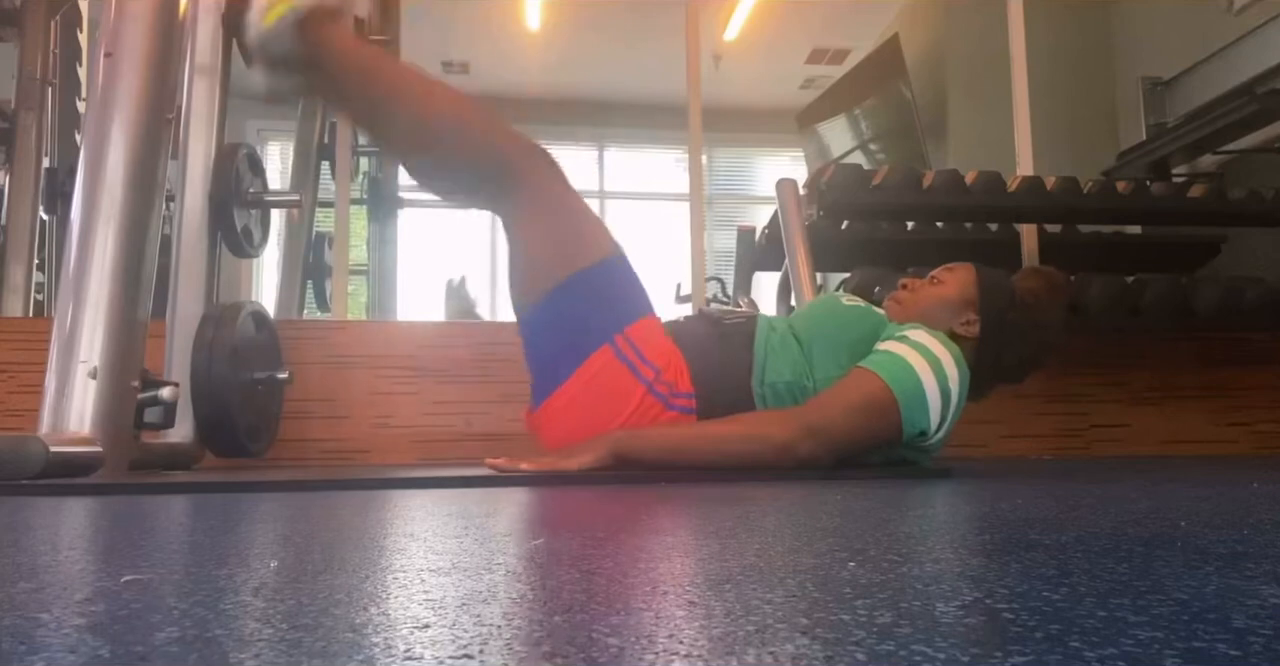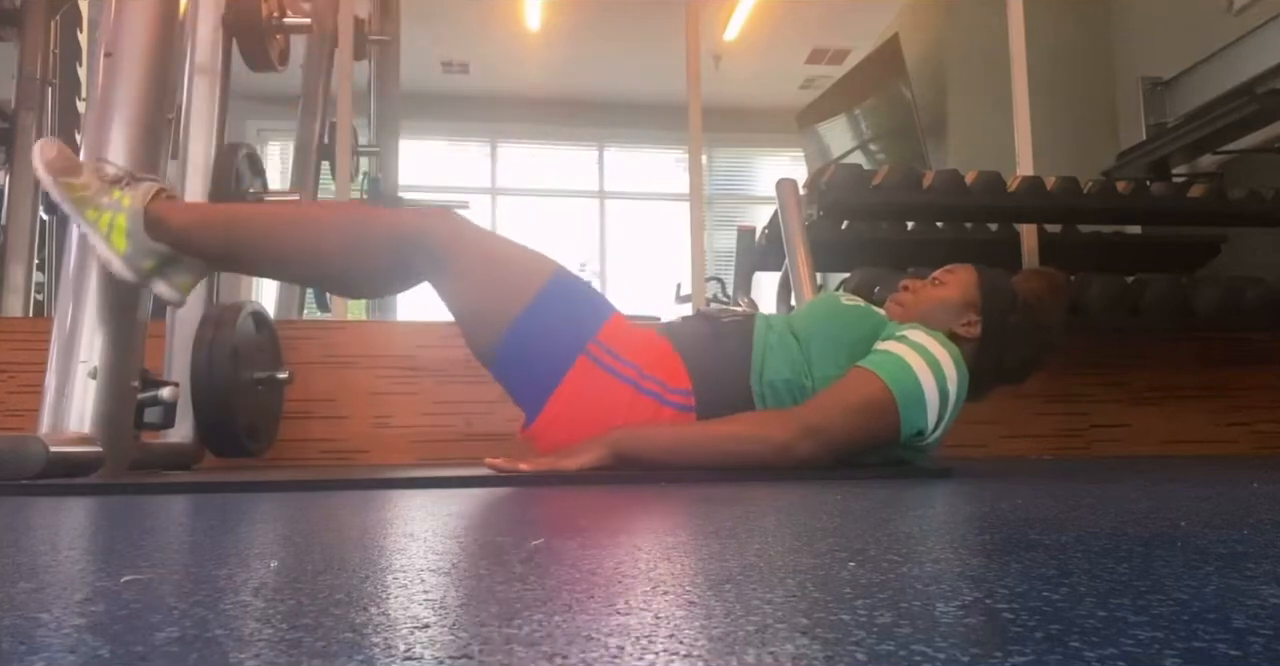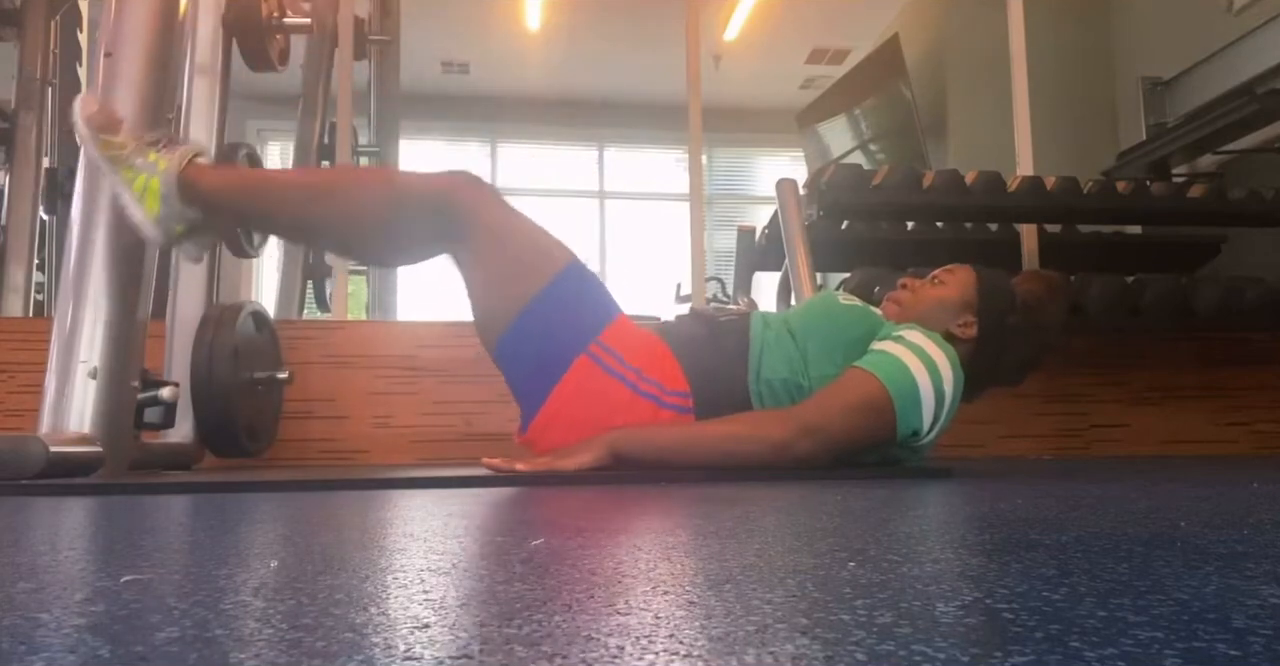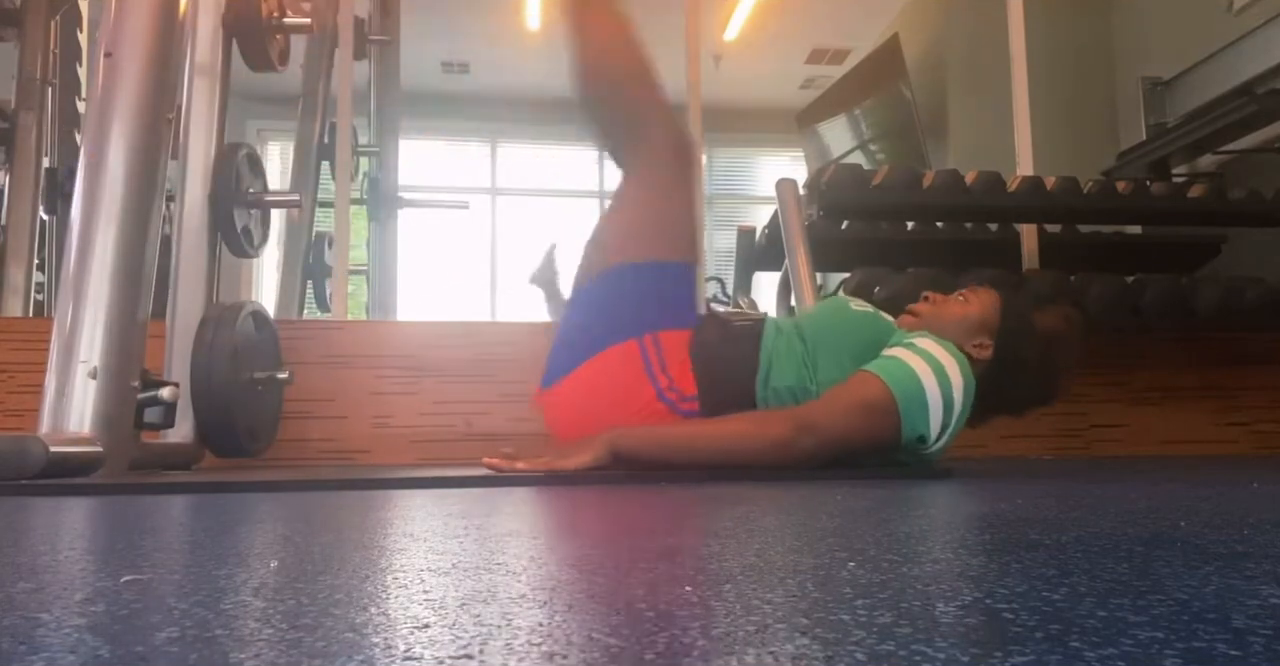
dt=0.4s
person 1, frame 1
left shoulder: (929, 366)
right shoulder: (900, 352)
left elbow: (800, 437)
left wrist: (610, 446)
left hip: (640, 399)
right hip: (652, 374)
left knee: (521, 173)
right knee: (518, 184)
person 1, frame 2
left shoulder: (926, 363)
right shoulder: (895, 349)
left elbow: (800, 435)
left wrist: (609, 445)
left hip: (646, 400)
right hip: (656, 372)
left knee: (434, 231)
right knee: (437, 240)
left ankle: (158, 219)
right ankle: (181, 232)
person 1, frame 3
left shoulder: (926, 363)
right shoulder: (897, 345)
left elbow: (800, 433)
left wrist: (610, 443)
left hip: (639, 399)
right hip: (655, 374)
left knee: (459, 200)
right knee: (465, 216)
left ankle: (186, 184)
right ankle: (203, 197)
person 1, frame 4
left shoulder: (935, 370)
right shoulder: (918, 351)
left elbow: (801, 432)
left wrist: (604, 444)
left hip: (633, 390)
right hip: (645, 378)
left knee: (659, 149)
